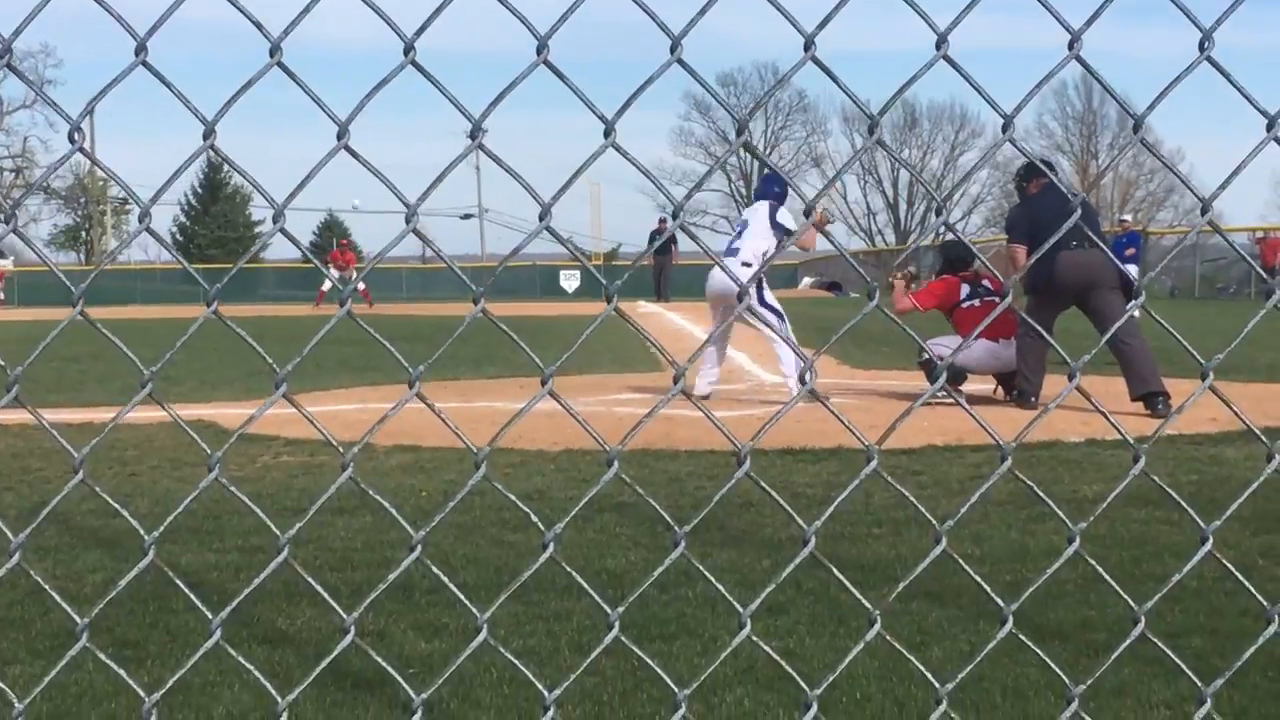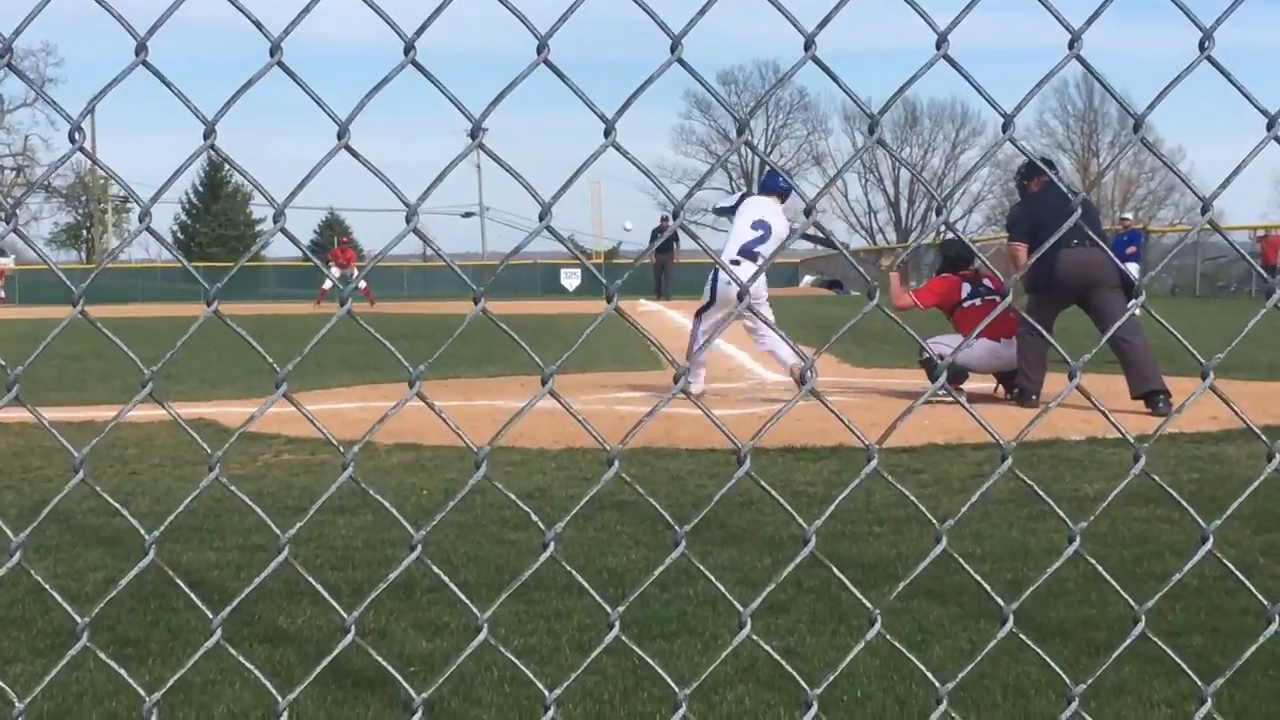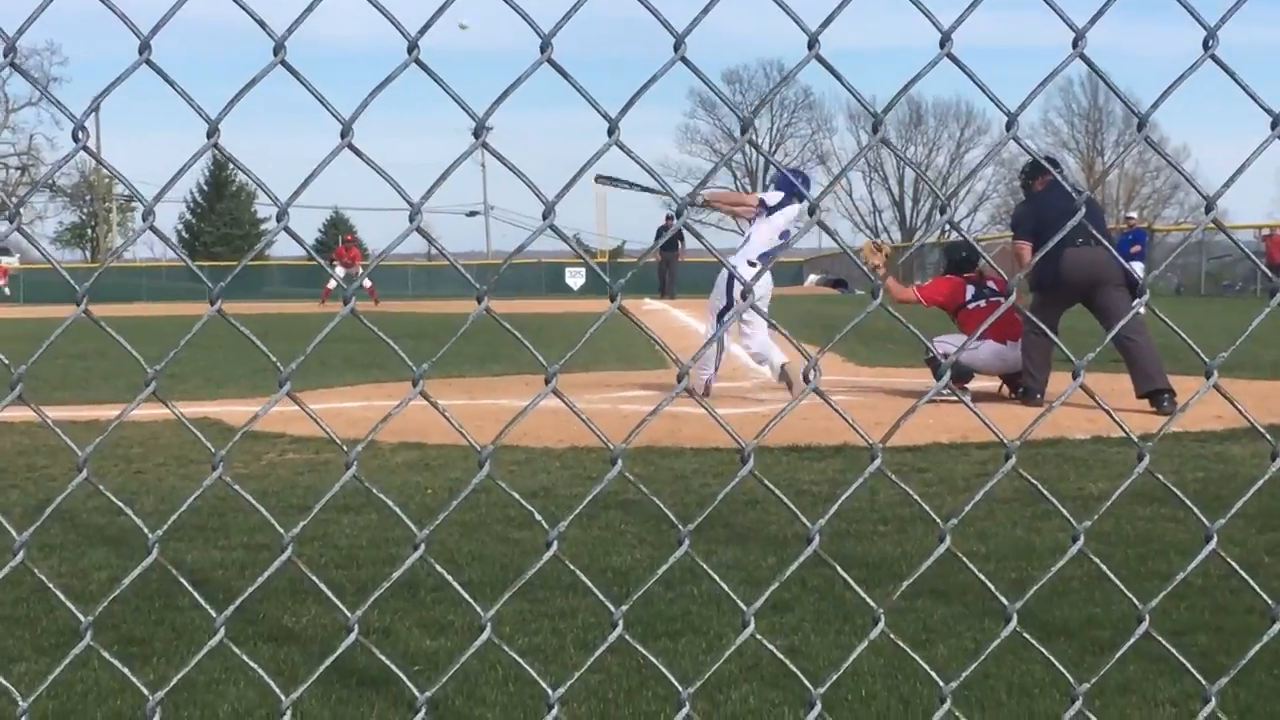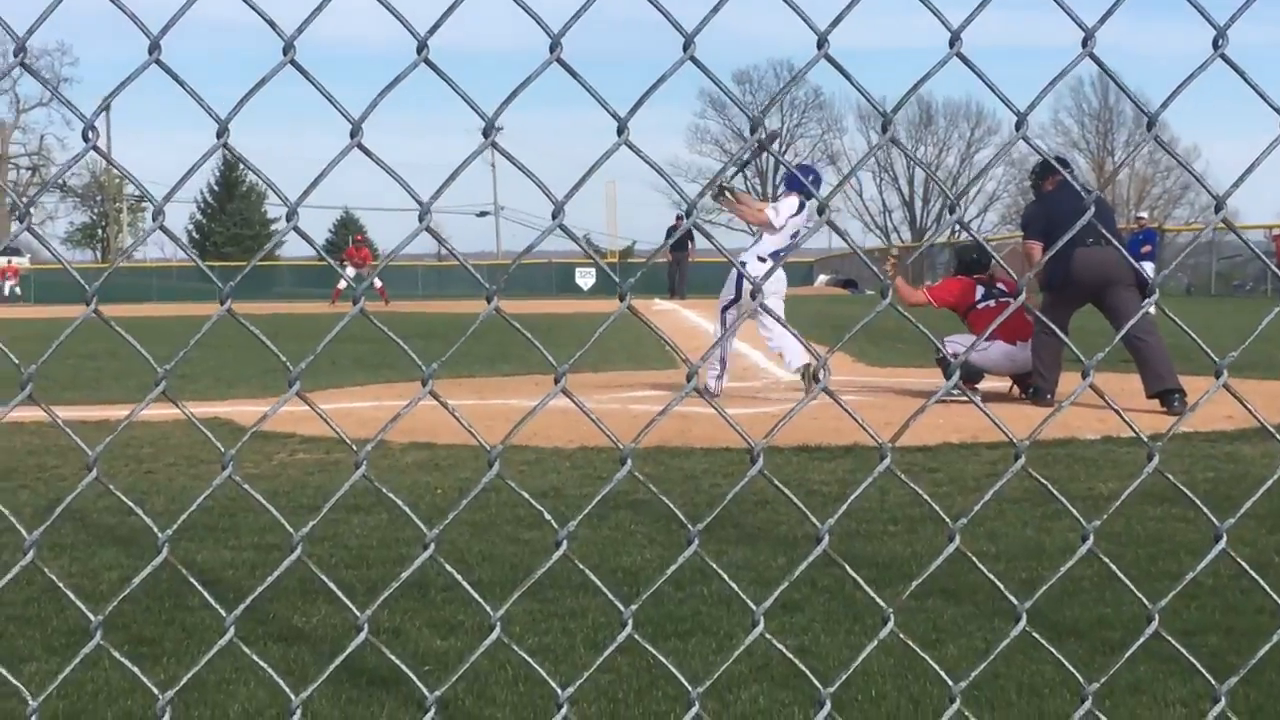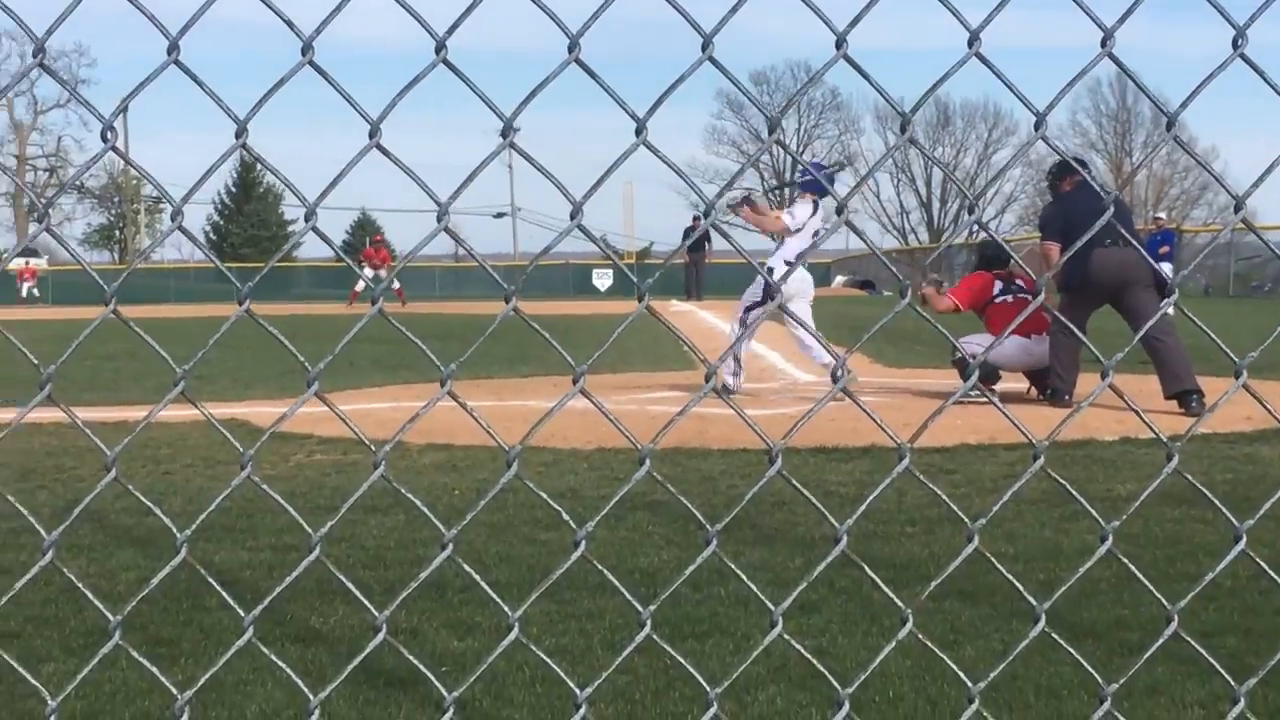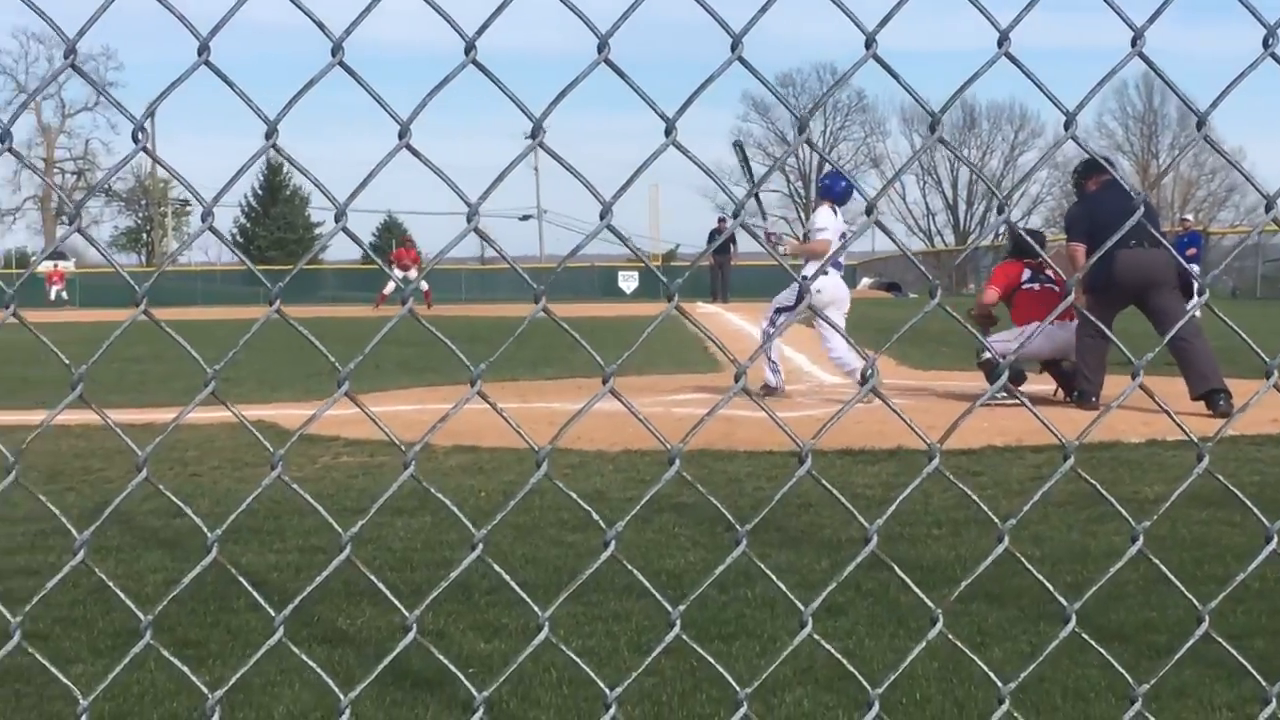
dt=0.1s
person 1, frame 1
left shoulder: (1023, 209)
right shoulder: (1081, 202)
left elbow: (1017, 254)
left wrist: (1028, 281)
left hip: (1059, 266)
right hip: (1100, 263)
left knee: (1031, 329)
right knee: (1123, 330)
left ankle: (1027, 394)
right ankle: (1155, 397)
person 1, frame 2
left shoulder: (1024, 207)
right shoulder: (1082, 200)
left elbow: (1018, 251)
left wrist: (1030, 280)
left hip: (1060, 265)
right hip: (1101, 262)
left knee: (1033, 327)
right knee: (1124, 328)
left ankle: (1027, 392)
right ankle: (1156, 395)
person 1, frame 3
left shoulder: (1029, 206)
right shoulder: (1087, 199)
left elbow: (1022, 251)
left wrist: (1035, 277)
left hip: (1064, 264)
right hip: (1105, 261)
left knee: (1038, 326)
right knee: (1129, 327)
left ankle: (1032, 390)
right ankle: (1161, 393)
person 1, frame 4
left shoulder: (1039, 206)
right shoulder: (1097, 200)
left elbow: (1033, 250)
left wrist: (1044, 280)
left hip: (1074, 264)
right hip: (1115, 262)
left knee: (1048, 326)
right knee: (1139, 328)
left ankle: (1042, 391)
right ankle: (1171, 394)
person 1, frame 5
left shoulder: (1057, 207)
right shoulder: (1115, 200)
left elbow: (1051, 251)
left wrist: (1062, 280)
left hip: (1092, 265)
right hip: (1133, 262)
left knee: (1065, 326)
right knee: (1158, 328)
left ankle: (1060, 392)
right ankle: (1189, 395)
person 1, frame 6
left shoulder: (1082, 206)
right shoulder: (1139, 201)
left elbow: (1076, 253)
left wrist: (1084, 286)
left hip: (1118, 265)
right hip: (1161, 262)
left knee: (1092, 328)
right knee: (1184, 331)
left ankle: (1087, 395)
right ankle: (1216, 395)
person 2, frame 1
left shoulder: (750, 211)
right shoulder: (776, 212)
right elbow: (806, 244)
left wrist: (815, 226)
right wrist: (815, 226)
left hip: (717, 276)
right hip: (745, 276)
left knee: (719, 332)
right knee: (779, 330)
left ankle: (702, 387)
right ankle: (800, 386)
person 2, frame 2
left shoulder: (747, 201)
right shoulder: (784, 224)
left elbow: (720, 209)
left hip: (728, 274)
right hip: (756, 280)
left knee: (702, 325)
right knee: (765, 332)
left ankle: (694, 385)
right ankle: (796, 368)
person 2, frame 3
left shoulder: (782, 200)
right shoulder: (792, 210)
left elbow: (746, 201)
right elbow: (750, 210)
left wrist: (710, 197)
right wrist: (715, 202)
left hip: (738, 272)
right hip: (761, 279)
left knee: (718, 327)
right knee: (754, 336)
left ankle: (702, 384)
right ankle: (781, 367)
person 2, frame 4
left shoulder: (794, 203)
right shoulder: (798, 208)
left elbow: (757, 218)
right elbow: (760, 208)
left wrist: (727, 203)
right wrist: (732, 193)
left hip: (752, 270)
right hip: (775, 276)
left knee: (726, 325)
right knee: (775, 331)
left ankle: (713, 385)
right ankle: (807, 367)
person 2, frame 5
left shoulder: (807, 206)
right shoulder: (811, 207)
left elbow: (771, 227)
right elbow: (776, 219)
left wrist: (743, 212)
right wrist: (752, 206)
left hip: (777, 275)
right hip: (801, 279)
left knee: (745, 324)
right knee: (805, 332)
left ankle: (731, 382)
right ankle: (835, 369)
person 2, frame 6
left shoulder: (824, 213)
right shoulder: (836, 217)
left elbow: (821, 247)
left wrist: (789, 248)
right wrist: (784, 242)
left hip: (815, 285)
right hip: (839, 288)
left knee: (771, 325)
right knee: (836, 344)
left ankle: (774, 382)
right ankle: (863, 375)
person 3, frame 1
left shoulder: (944, 284)
right shoulder: (991, 280)
left elbow: (900, 306)
left wrist: (899, 283)
left hip: (985, 353)
right hip: (1015, 354)
left knee: (930, 349)
left ankle: (949, 389)
right ankle: (1015, 387)
person 3, frame 2
left shoulder: (944, 283)
right shoulder: (990, 279)
left elbow: (899, 302)
left wrist: (892, 272)
left hip: (985, 352)
right hip: (1015, 354)
left knee: (930, 348)
left ankle: (950, 388)
right ankle: (1015, 385)
person 3, frame 3
left shoulder: (948, 284)
right shoulder: (996, 281)
left elbow: (902, 295)
left wrist: (883, 273)
left hip: (992, 353)
right hip: (1020, 353)
left knee: (936, 347)
left ankle: (955, 386)
right ankle: (1019, 384)
person 3, frame 4
left shoulder: (958, 284)
right shoulder: (1005, 283)
left elbow: (912, 298)
left wrist: (893, 275)
left hip: (1001, 354)
right hip: (1030, 354)
left knee: (945, 347)
left ankle: (964, 387)
right ankle: (1029, 384)
person 3, frame 5
left shoulder: (977, 280)
right shoulder: (1024, 280)
left elbow: (942, 306)
left wrist: (929, 292)
left hip: (1018, 348)
right hip: (1047, 348)
left knee: (962, 347)
left ankle: (982, 388)
right ankle: (1049, 388)
person 3, frame 6
left shoulder: (1006, 268)
right shoulder: (1051, 272)
left elbow: (987, 299)
left wrist: (978, 313)
left hip: (1039, 333)
right hip: (1070, 334)
left knee: (987, 349)
right knee: (1048, 351)
left ankle: (1008, 390)
right ankle: (1075, 390)
